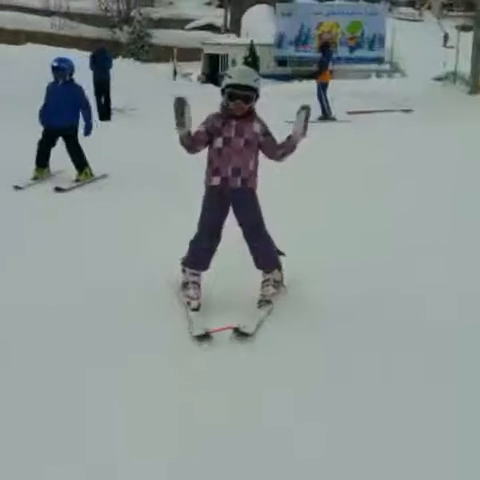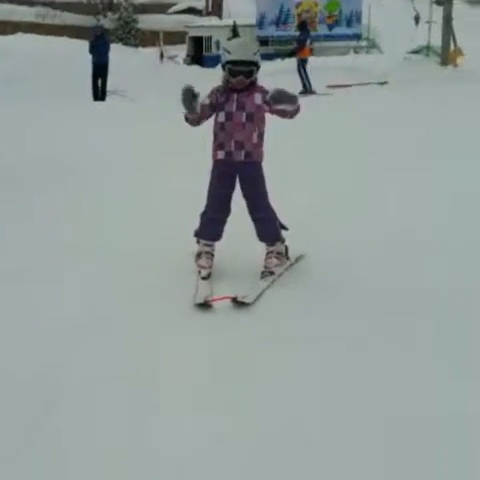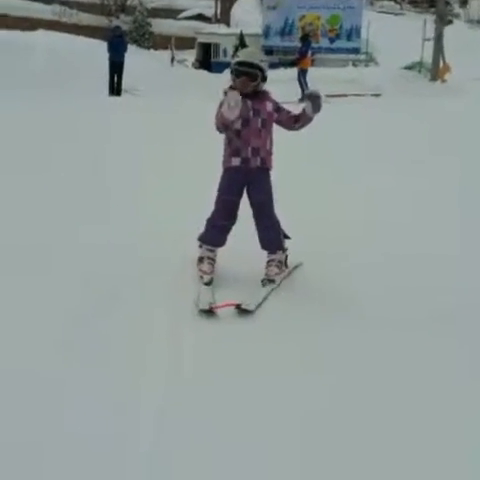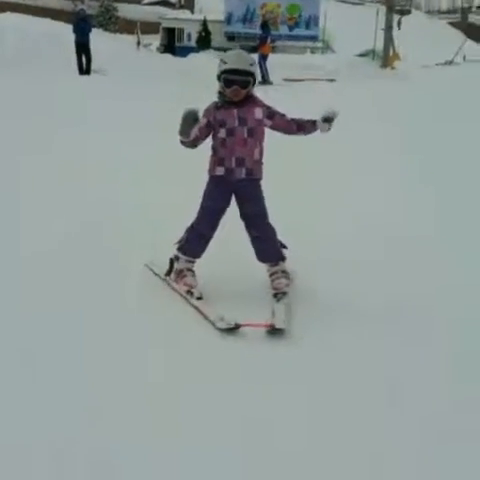
dt=1s
person 1, frame 1
left shoulder: (257, 125)
right shoulder: (214, 120)
left elbow: (276, 154)
right elbow: (192, 147)
left wrist: (295, 136)
right wrist: (183, 129)
left hip: (245, 188)
right hip: (216, 187)
left knee: (256, 233)
right knee: (207, 233)
left ankle: (272, 275)
right ankle: (191, 276)
person 1, frame 2
left shoulder: (261, 95)
right shoulder: (218, 94)
left elbow: (289, 112)
right elbow: (196, 120)
left wrist: (290, 103)
right wrist: (191, 109)
left hip: (250, 160)
right hip: (222, 159)
left knee: (259, 205)
right knee: (216, 205)
left ankle: (276, 248)
right ankle: (205, 248)
person 1, frame 3
left shoulder: (268, 103)
right shoulder: (228, 102)
left elbow: (293, 122)
right elbow: (221, 127)
left wrist: (310, 111)
right wrist: (229, 113)
left hip: (260, 168)
right hip: (234, 166)
left knee: (265, 213)
right knee: (223, 212)
left ankle: (277, 256)
right ankle: (207, 253)
person 1, frame 4
left shoulder: (260, 109)
right shoulder: (214, 110)
left elbow: (287, 124)
right elbow: (194, 140)
left wrist: (317, 125)
right wrist: (188, 131)
left hip: (249, 178)
right hip: (219, 176)
left knee: (259, 225)
right knee: (205, 222)
left ankle: (277, 268)
right ankle: (182, 265)
